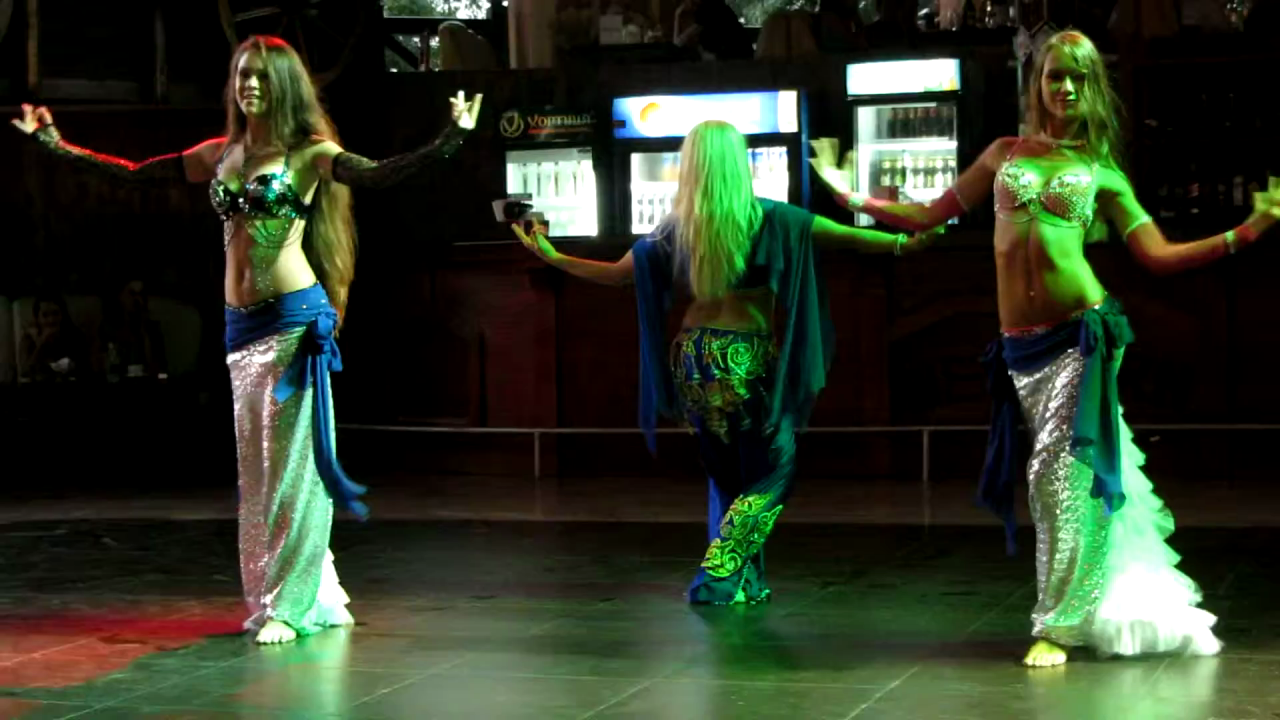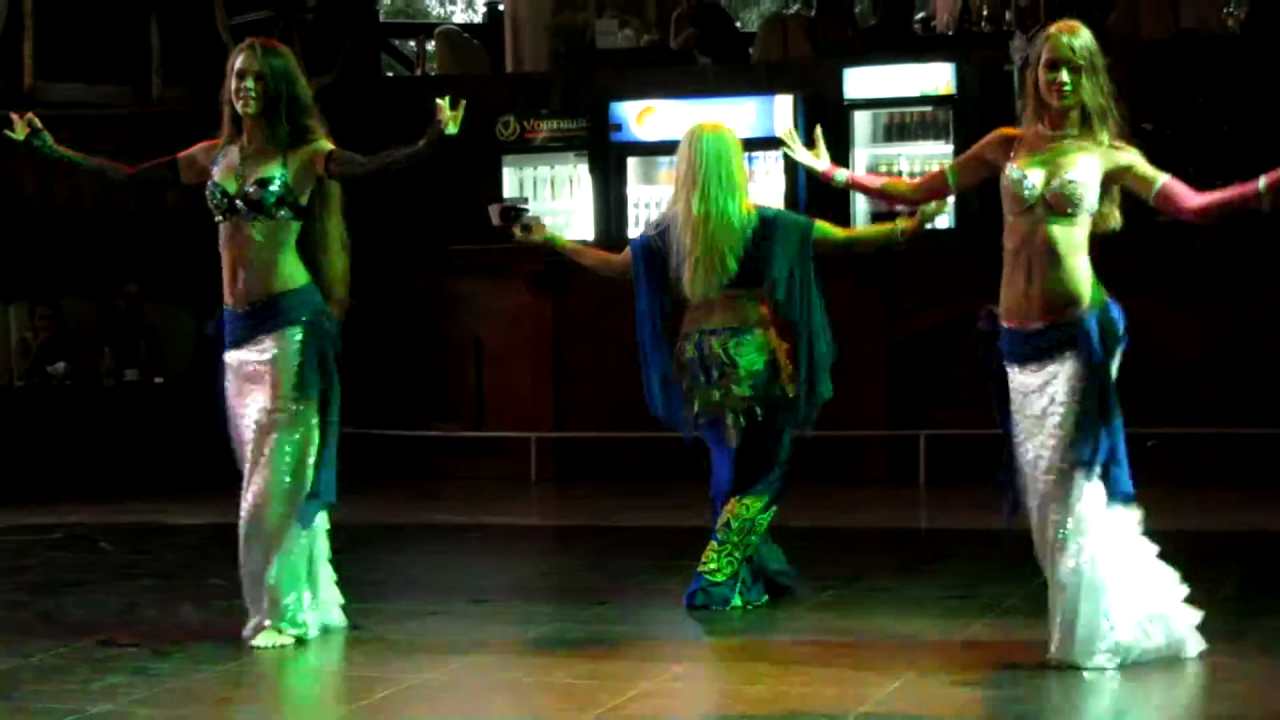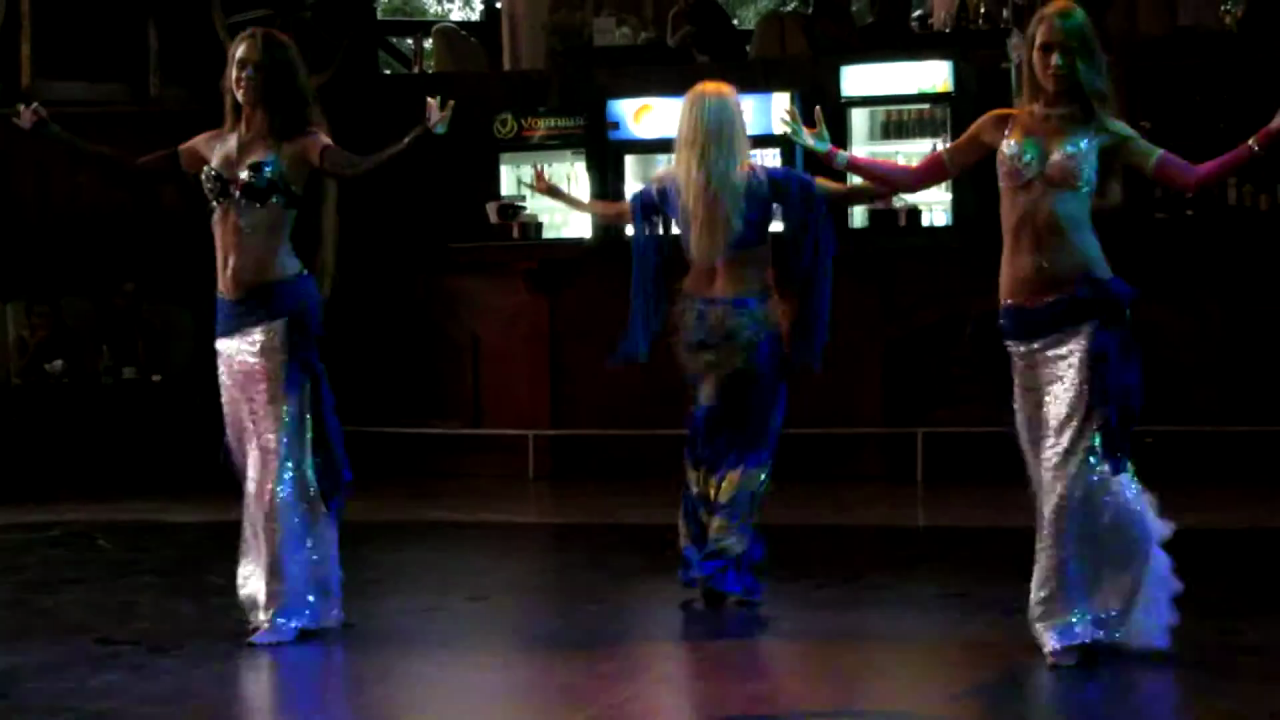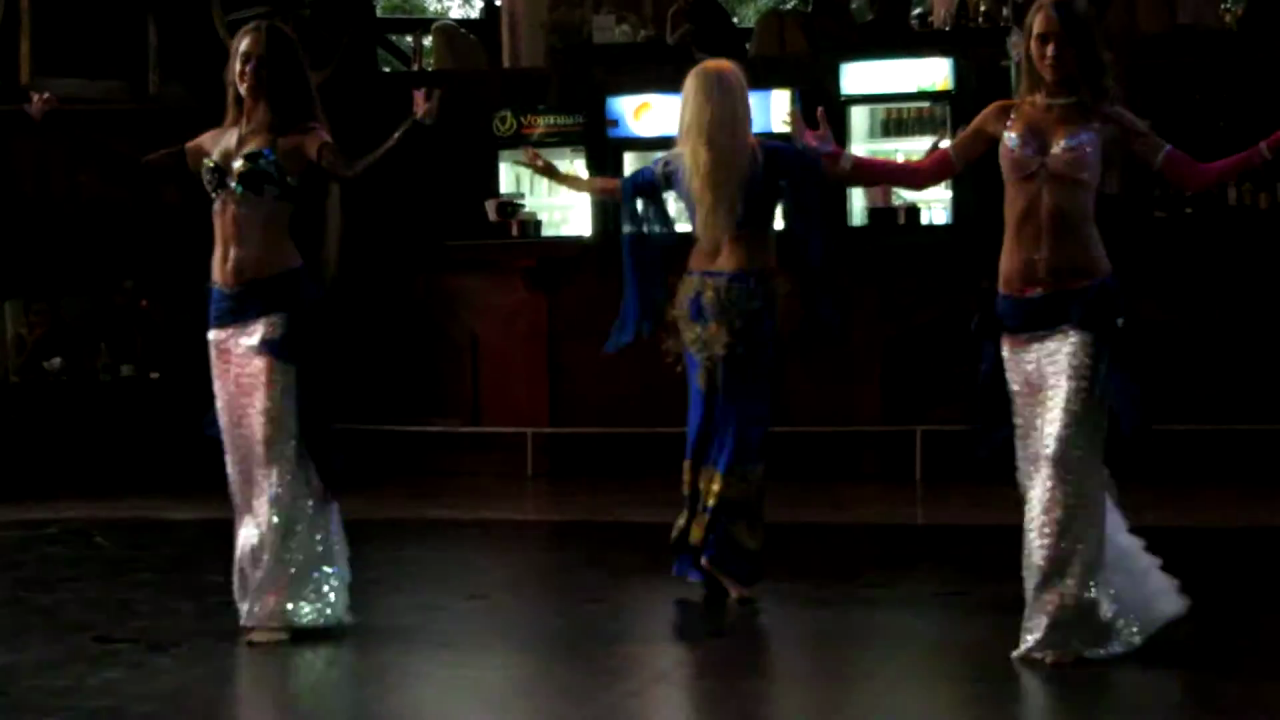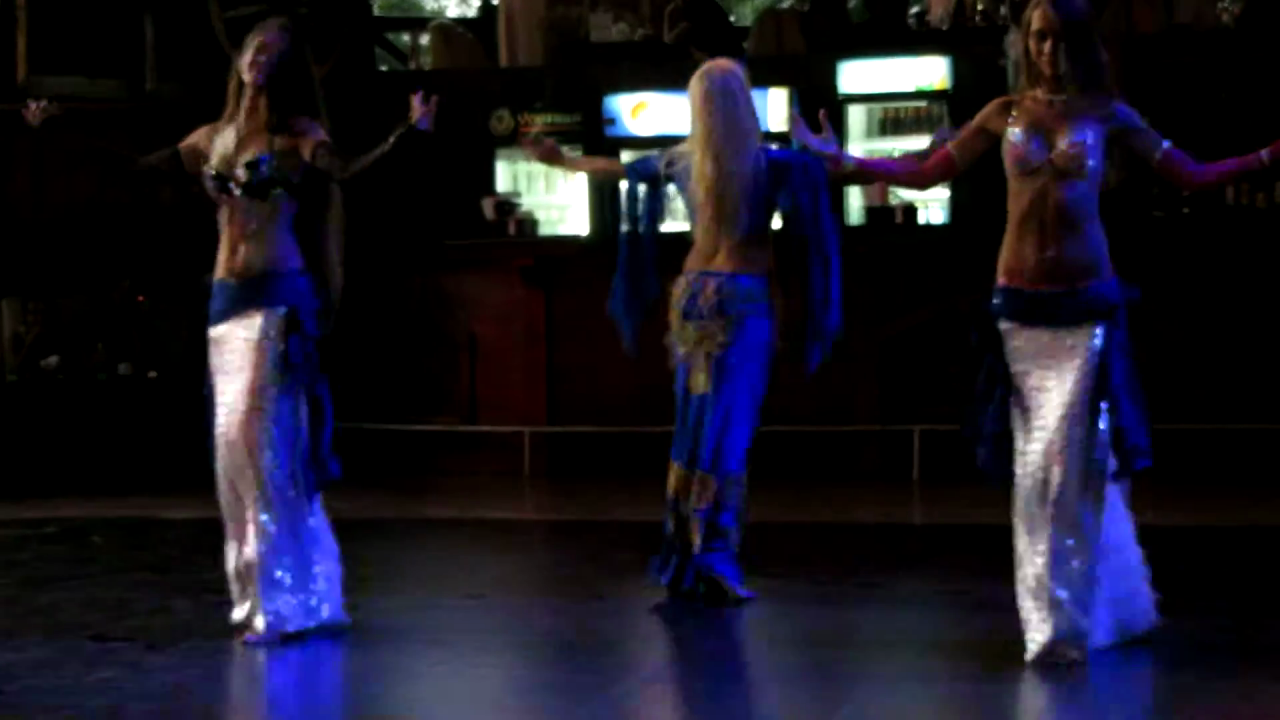
dt=0.2s
person 1, frame 1
left shoulder: (1101, 168)
right shoulder: (1005, 153)
left elbow: (1158, 255)
right elbow: (927, 217)
right wrist: (851, 195)
left hip: (1083, 335)
right hip: (1021, 348)
left knee: (1064, 475)
right knee: (1056, 480)
left ankle: (1064, 626)
right ankle: (1109, 617)
person 1, frame 2
left shoulder: (1108, 153)
right shoulder: (1004, 144)
left elbow: (1189, 204)
right elbow: (917, 194)
right wrist: (835, 173)
left hip: (1082, 331)
right hip: (1021, 342)
left knee: (1071, 480)
right knee: (1048, 488)
left ankle: (1089, 631)
right ankle: (1086, 620)
person 1, frame 3
left shoulder: (1103, 130)
right shoulder: (1001, 124)
left elbow: (1189, 177)
right elbow: (918, 175)
right wrist: (837, 156)
left hip: (1086, 309)
right hip: (1023, 317)
left knee: (1073, 458)
right knee: (1050, 462)
left ankle: (1067, 617)
right ankle: (1096, 602)
person 1, frame 4
left shoulder: (1106, 120)
right shoulder: (1003, 116)
left elbow: (1192, 176)
right elbow: (923, 173)
right wrist: (840, 159)
left hip: (1082, 305)
right hip: (1017, 310)
left knee: (1064, 457)
right knee: (1041, 460)
left ankle: (1063, 622)
right ankle: (1095, 603)
person 1, frame 5
left shoulder: (1108, 116)
right shoulder: (1004, 112)
left elbow: (1191, 174)
right elbow: (925, 174)
right wrist: (843, 161)
left hip: (1086, 302)
right hip: (1019, 303)
left knee: (1071, 453)
right knee: (1034, 457)
left ankle: (1067, 618)
right ankle: (1056, 609)
person 2, frame 1
left shoulder: (310, 153)
right shoulder: (218, 153)
left elbow: (382, 174)
right elbow: (136, 172)
left wrist: (450, 138)
right wrist: (54, 141)
left hip: (296, 318)
right hip: (241, 324)
left knee: (289, 462)
right knee: (259, 465)
left ankle: (289, 604)
right ankle: (289, 597)
person 2, frame 2
left shoulder: (306, 154)
right shoulder: (213, 155)
left elbow: (369, 167)
right elbow: (128, 175)
left wrist: (433, 140)
left hip: (291, 318)
right hip: (239, 325)
left knee: (281, 459)
right knee: (258, 465)
left ankle: (288, 608)
right ankle: (279, 599)
person 2, frame 3
left shoulder: (300, 143)
right shoulder: (213, 144)
left elbow: (359, 167)
right elbow: (130, 167)
left wrist: (423, 136)
right wrist: (50, 133)
left hip: (280, 306)
right hip: (232, 311)
left knee: (277, 450)
right knee: (254, 451)
left ankle: (290, 603)
right ankle: (278, 592)
person 2, frame 4
left shoulder: (303, 137)
right shoulder: (218, 140)
left elbow: (351, 173)
right elbow: (138, 166)
left wrist: (411, 128)
left hip: (280, 303)
right hip: (228, 307)
left knee: (276, 447)
right knee: (245, 450)
left ankle: (293, 597)
right ankle: (270, 590)
person 2, frame 5
left shoulder: (297, 136)
right shoulder: (214, 137)
left elbow: (344, 171)
right elbow: (134, 167)
left wrist: (407, 132)
left hip: (279, 298)
right hip: (228, 301)
left knee: (263, 441)
right knee: (235, 446)
left ankle: (285, 600)
right ankle: (259, 595)
person 3, frame 1
left shoulder: (673, 227)
right shoulder: (762, 216)
left elbow: (617, 274)
right elbow: (843, 235)
left wrist: (554, 257)
right wrist: (906, 241)
left hip: (695, 357)
right hip: (749, 357)
left knee: (726, 475)
right knee: (770, 471)
left ankle: (739, 574)
right ankle: (723, 577)
person 3, frame 2
left shoulder: (669, 226)
right shoulder: (757, 219)
left elbow: (619, 265)
right elbow: (842, 238)
left wrist: (557, 244)
right wrist: (904, 228)
left hip: (695, 358)
right hip: (751, 356)
left knee: (730, 471)
right knee: (761, 474)
left ankle: (751, 576)
right ankle: (718, 582)
person 3, frame 3
left shoulder: (671, 183)
right shoulder: (761, 179)
left elbow: (620, 211)
right elbow: (842, 194)
left wrist: (565, 197)
left hip: (696, 316)
right hip: (749, 317)
left knee: (709, 438)
right knee: (751, 441)
left ankle: (706, 562)
right ankle: (722, 568)
person 3, frame 4
left shoulder: (679, 162)
right shoulder: (766, 155)
left elbow: (616, 188)
left wrist: (558, 176)
left hip: (699, 295)
right hip: (748, 295)
left knee: (707, 426)
right knee: (742, 430)
left ankle: (697, 552)
right ankle: (729, 564)
person 3, frame 5
left shoulder: (682, 160)
right shoulder: (766, 161)
left elbow: (614, 169)
right elbow: (816, 173)
left wrist: (554, 155)
left hip: (697, 296)
right hip: (746, 297)
left knee: (697, 428)
right knee: (730, 431)
left ankle: (686, 563)
right ankle: (712, 563)
